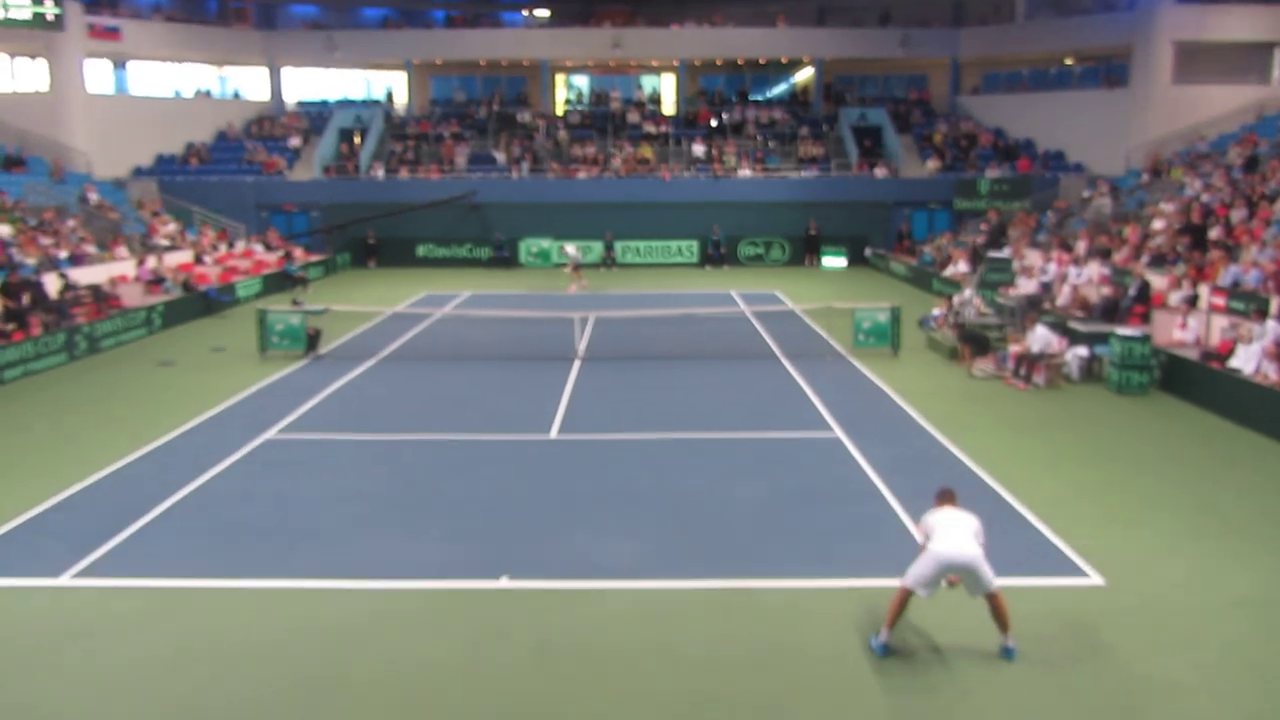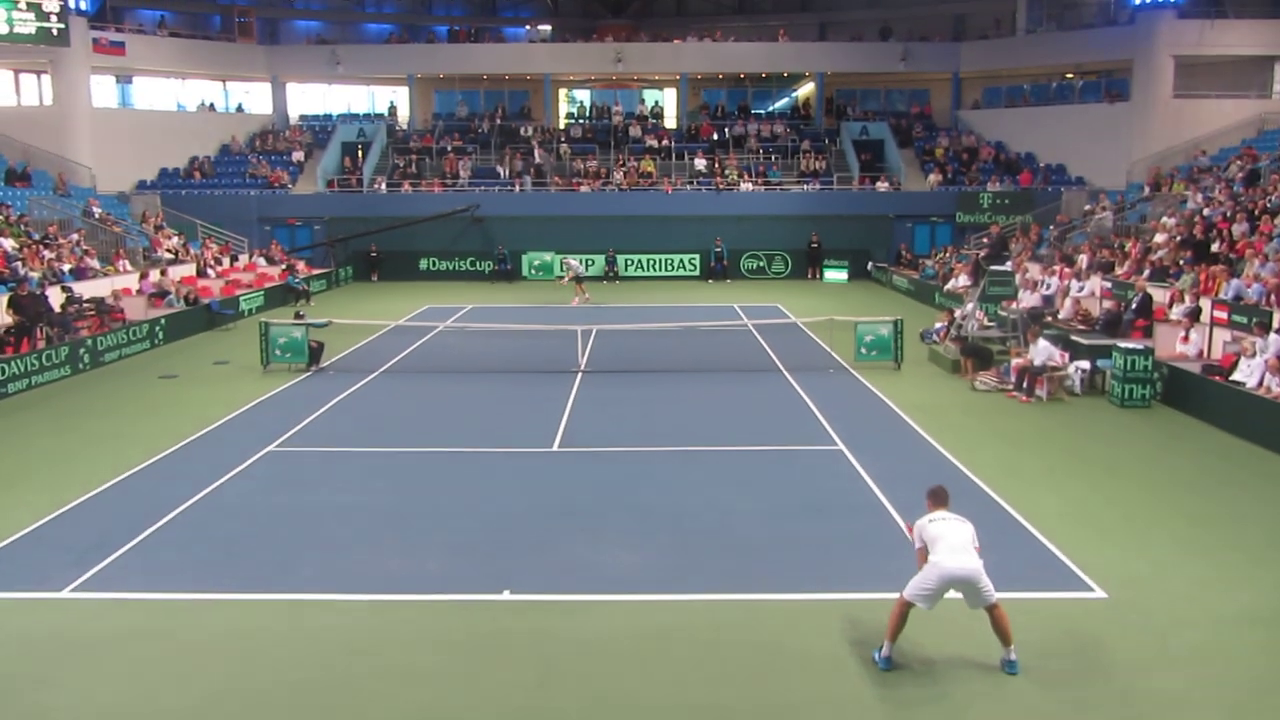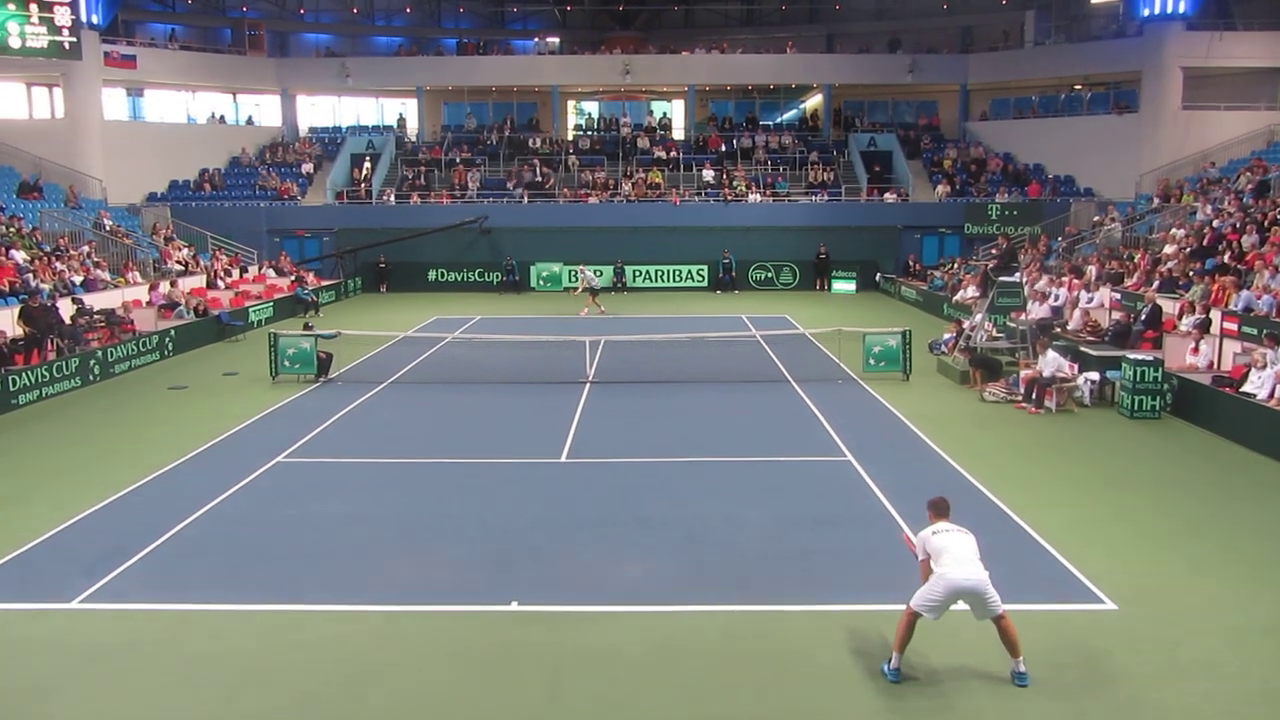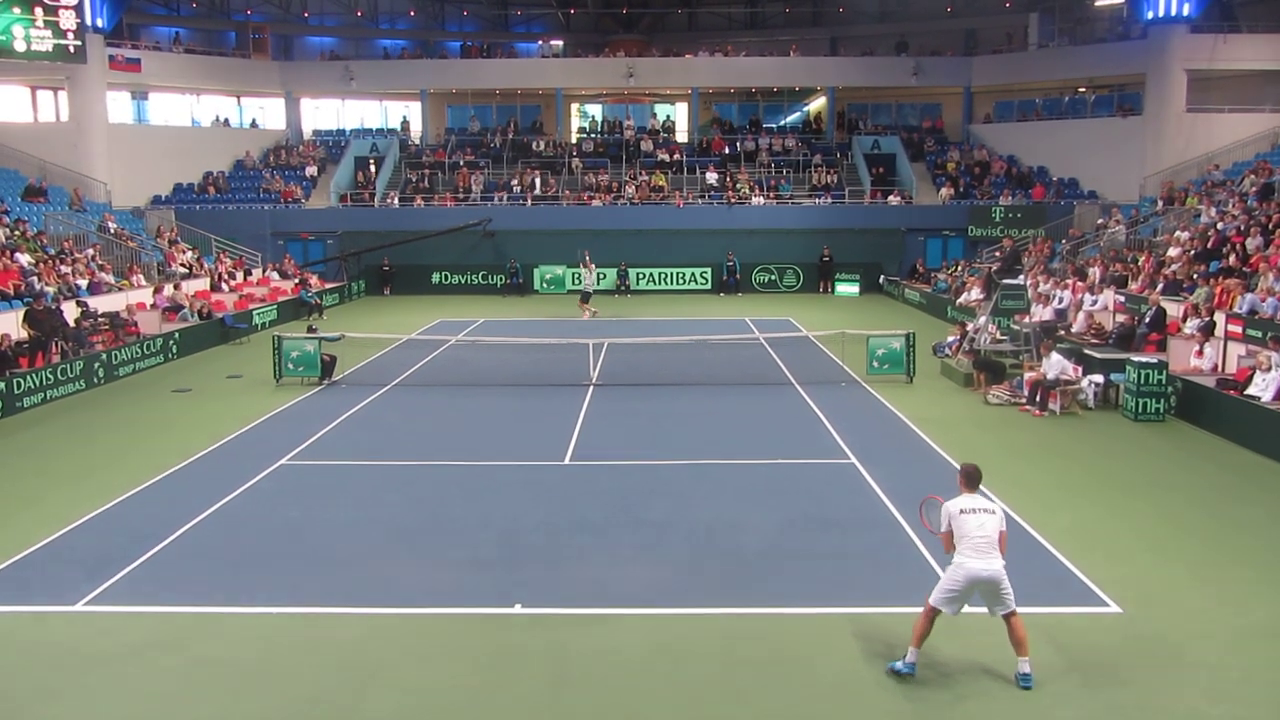
dt=1s
person 1, frame 1
left shoulder: (929, 517)
right shoulder: (972, 518)
left elbow: (925, 551)
left wrist: (943, 578)
right wrist: (959, 578)
left hip: (939, 553)
right hip: (970, 555)
left knee: (904, 592)
right knee: (993, 595)
left ankle: (882, 641)
right ankle: (1008, 644)
person 1, frame 2
left shoulder: (922, 523)
right shoulder: (965, 523)
left elbow: (922, 565)
left hip: (940, 567)
right hip: (972, 568)
left knee: (903, 603)
right knee: (993, 607)
left ankle: (885, 655)
right ankle: (1010, 658)
person 1, frame 3
left shoulder: (925, 534)
right shoulder: (967, 533)
left elbow: (926, 577)
left hip: (947, 578)
right hip: (978, 579)
left knee: (910, 614)
right knee: (1001, 618)
left ankle: (894, 667)
right ankle: (1020, 670)
person 1, frame 4
left shoulder: (950, 506)
right shoulder: (996, 508)
left elbow: (947, 547)
right elbow: (1002, 550)
left hip: (964, 569)
right hip: (994, 569)
left knee: (930, 610)
right knee: (1011, 616)
left ankle: (909, 662)
right ankle: (1024, 671)
